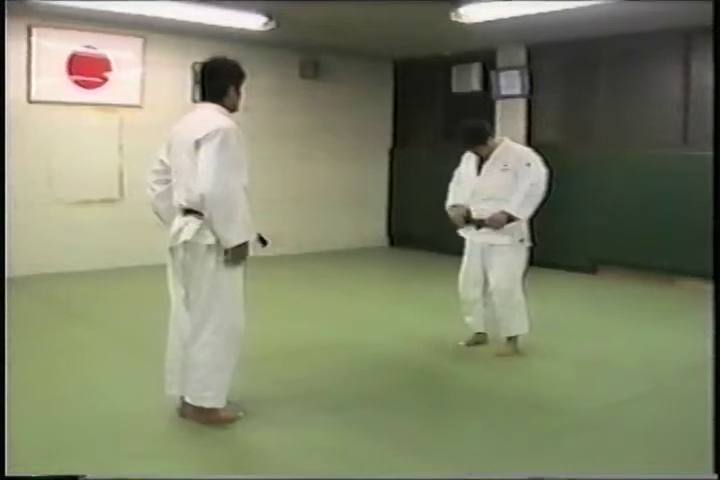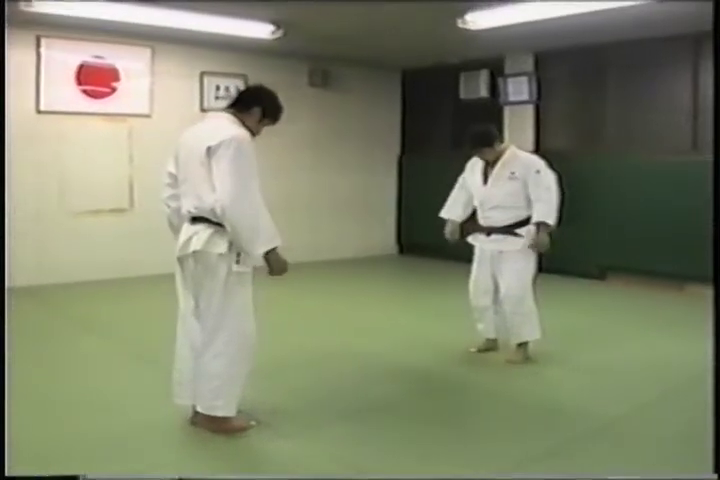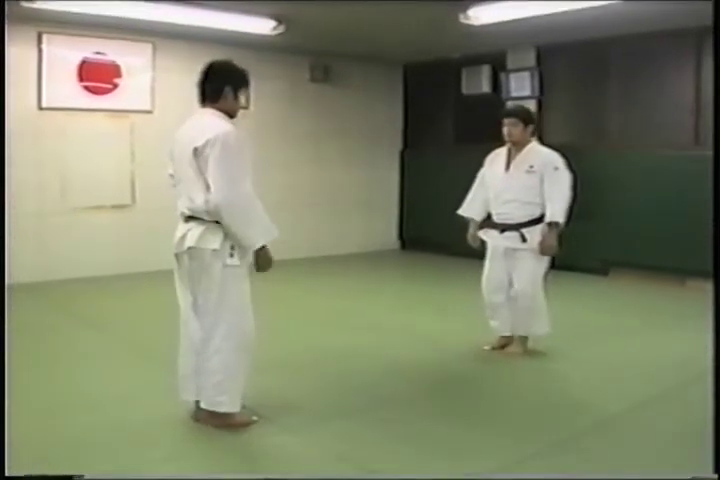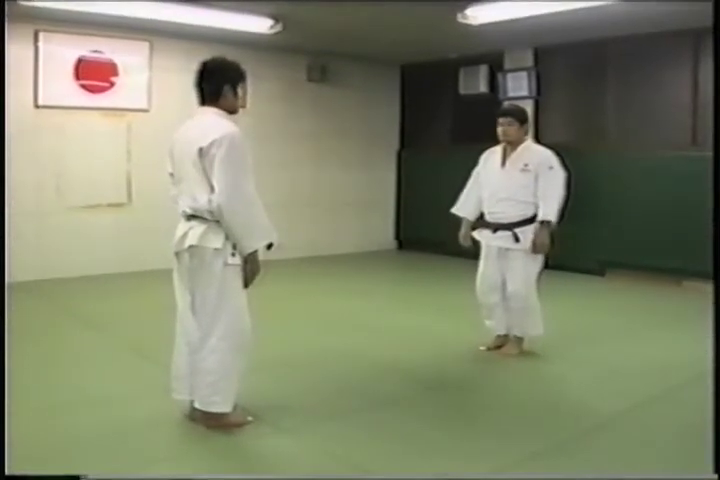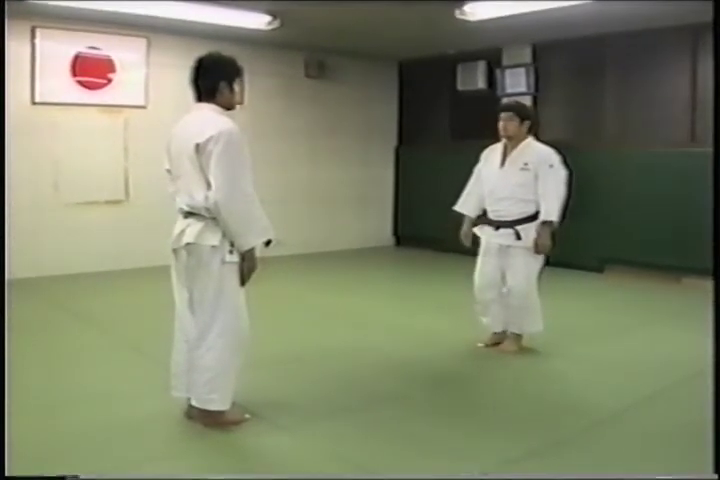
dt=1s
person 1, frame 1
left shoulder: (184, 125)
right shoulder: (221, 127)
left elbow: (159, 182)
right elbow: (216, 189)
left wrist: (179, 222)
right wrist: (237, 237)
left hip: (185, 232)
right hip: (212, 238)
left knee: (188, 315)
right knee: (216, 320)
left ankle: (188, 395)
right ankle: (203, 402)
person 1, frame 2
left shoulder: (193, 132)
right shoulder: (234, 137)
left elbow: (172, 191)
right elbow: (238, 201)
right wrist: (269, 250)
left hip: (192, 239)
right hip: (220, 244)
left knee: (196, 324)
right knee: (227, 329)
left ankle: (200, 404)
right ankle: (214, 411)
person 1, frame 3
left shoulder: (187, 130)
right shoulder: (223, 133)
right elbow: (230, 198)
right wrist: (259, 243)
left hip: (190, 235)
right hip: (217, 241)
left knee: (198, 322)
right knee: (228, 325)
left ankle: (202, 399)
right ankle: (218, 407)
person 1, frame 4
left shoulder: (185, 131)
right shoulder: (225, 133)
right elbow: (233, 198)
right wrist: (251, 248)
left hip: (190, 234)
right hip: (217, 241)
left knee: (194, 321)
right knee: (223, 325)
left ankle: (197, 400)
right ankle: (213, 407)
person 1, frame 5
left shoulder: (182, 127)
right shoulder: (223, 129)
right elbow: (230, 196)
right wrist: (248, 245)
left hip: (188, 231)
right hip: (215, 238)
left knee: (193, 319)
right knee: (221, 323)
left ankle: (195, 398)
right ankle: (211, 405)
person 2, frame 1
left shoulder: (521, 155)
right shoulder: (469, 158)
left elbow: (534, 187)
right elbow: (458, 184)
left wrist: (506, 214)
right wrist: (456, 207)
left hip: (507, 233)
right hip: (476, 232)
left knee: (504, 286)
right knee: (470, 283)
left ankle: (512, 338)
right ankle: (479, 331)
person 2, frame 2
left shoulder: (528, 163)
right shoulder: (473, 165)
left elbow: (546, 195)
right elbow: (462, 193)
left wrist: (542, 229)
right wrist: (453, 221)
left hip: (517, 239)
right hip: (485, 238)
left knee: (514, 292)
right knee: (480, 290)
left ankle: (522, 345)
right ankle: (490, 338)
person 2, frame 3
left shoulder: (548, 159)
right shoulder: (495, 157)
left elbow: (558, 197)
right elbow: (481, 192)
left wrist: (552, 232)
right wrist: (474, 225)
left hip: (529, 236)
right hip: (498, 235)
left knee: (526, 289)
right knee: (493, 287)
left ankle: (522, 337)
right ankle: (505, 333)
person 2, frame 4
left shoulder: (542, 157)
right shoulder: (489, 156)
left elbow: (551, 195)
right elbow: (474, 191)
left wrist: (543, 231)
right wrist: (466, 224)
left hip: (523, 234)
right hip: (492, 234)
left knee: (519, 288)
right knee: (488, 286)
left ankle: (517, 337)
right ankle: (501, 333)
person 2, frame 5
left shoulder: (543, 155)
right shoulder: (490, 153)
left elbow: (552, 195)
right elbow: (476, 189)
left wrist: (545, 231)
right wrist: (467, 222)
left hip: (524, 232)
right hip: (493, 231)
left knee: (520, 286)
right knee: (485, 283)
left ankle: (516, 334)
right ankle: (498, 329)
